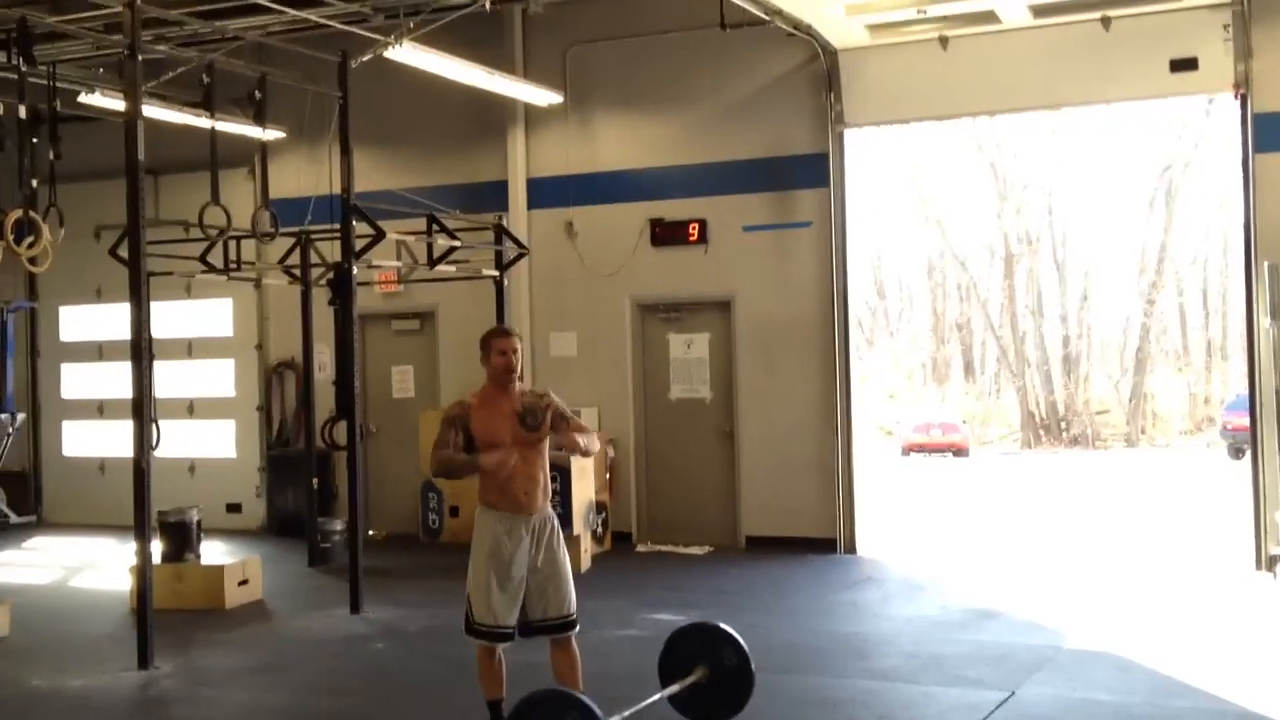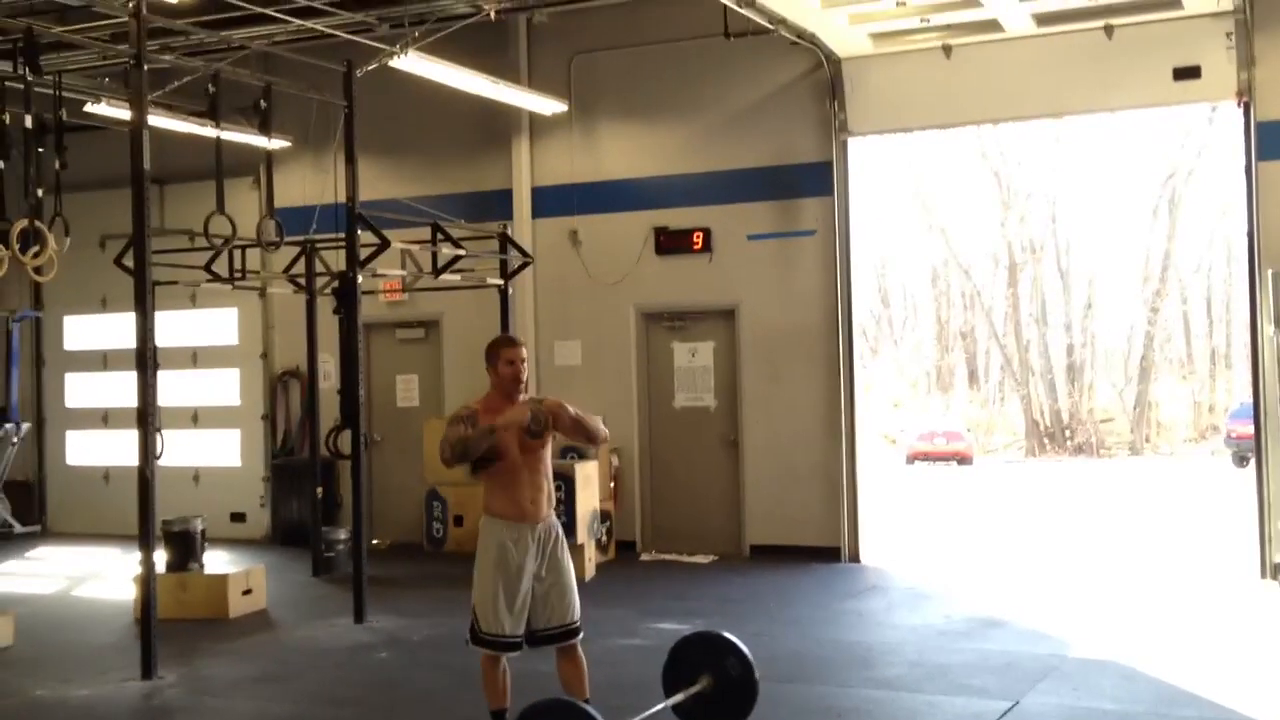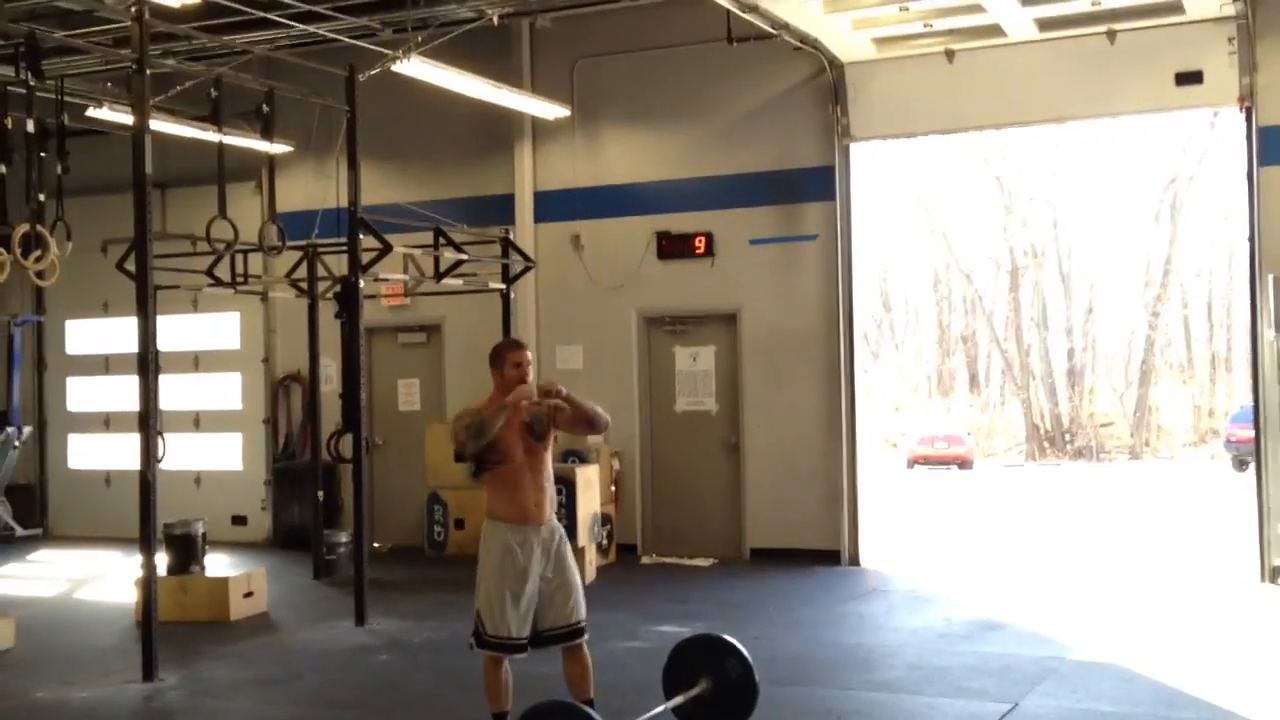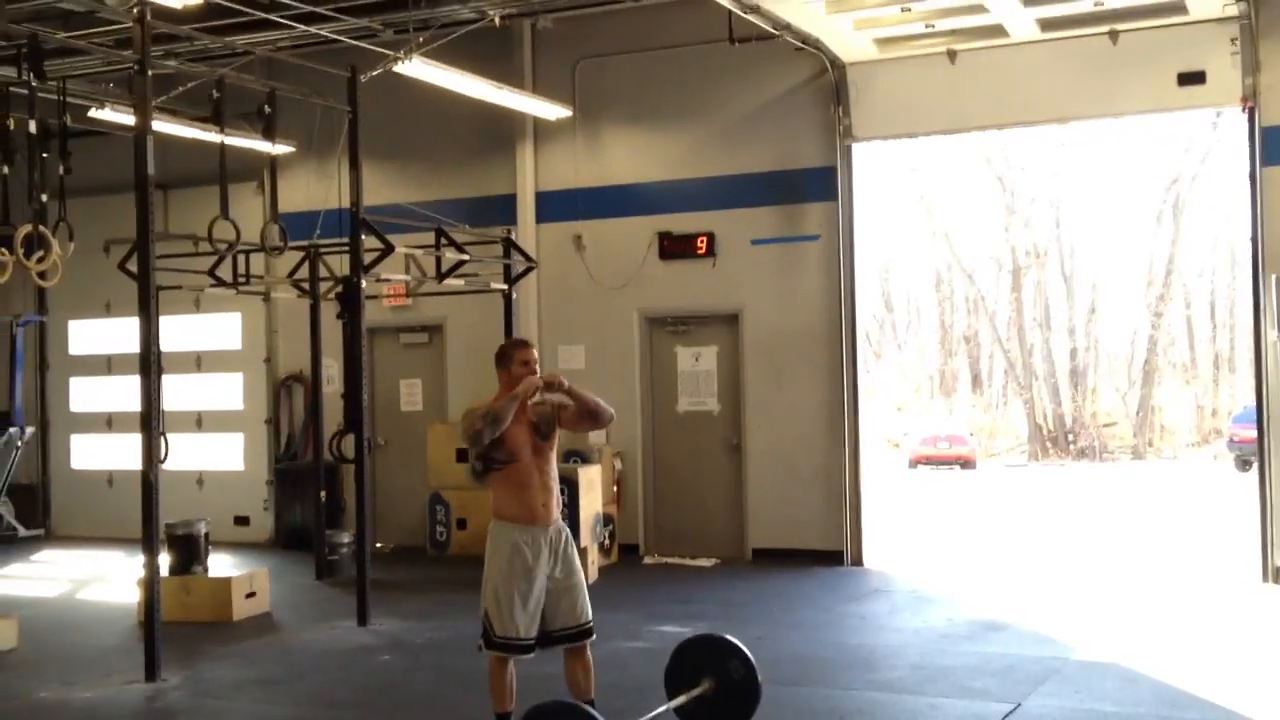
dt=0.1s
person 1, frame 1
left shoulder: (542, 402)
right shoulder: (464, 412)
left elbow: (590, 438)
right elbow: (438, 463)
left wrist: (580, 439)
right wrist: (480, 462)
left hip: (544, 526)
right hip: (496, 528)
left knee: (562, 630)
right knee: (489, 635)
person 1, frame 2
left shoulder: (544, 409)
right shoulder: (470, 416)
left elbow: (599, 434)
right elbow: (449, 455)
left wrist: (572, 416)
right wrist: (496, 425)
left hip: (549, 533)
right hip: (502, 537)
left knee: (568, 639)
right knee: (494, 644)
person 1, frame 3
left shoulder: (546, 410)
right shoulder: (474, 417)
left elbow: (601, 423)
right elbow: (464, 444)
left wrist: (566, 397)
right wrist: (508, 404)
left hip: (551, 535)
right hip: (505, 539)
left knee: (574, 639)
right knee: (498, 646)
person 1, frame 4
left shoulder: (549, 411)
right shoulder: (481, 417)
left elbow: (604, 417)
right elbow: (478, 435)
left wrist: (566, 390)
right wrist: (517, 396)
left hip: (557, 536)
right hip: (512, 539)
left knee: (577, 639)
right knee: (503, 646)
